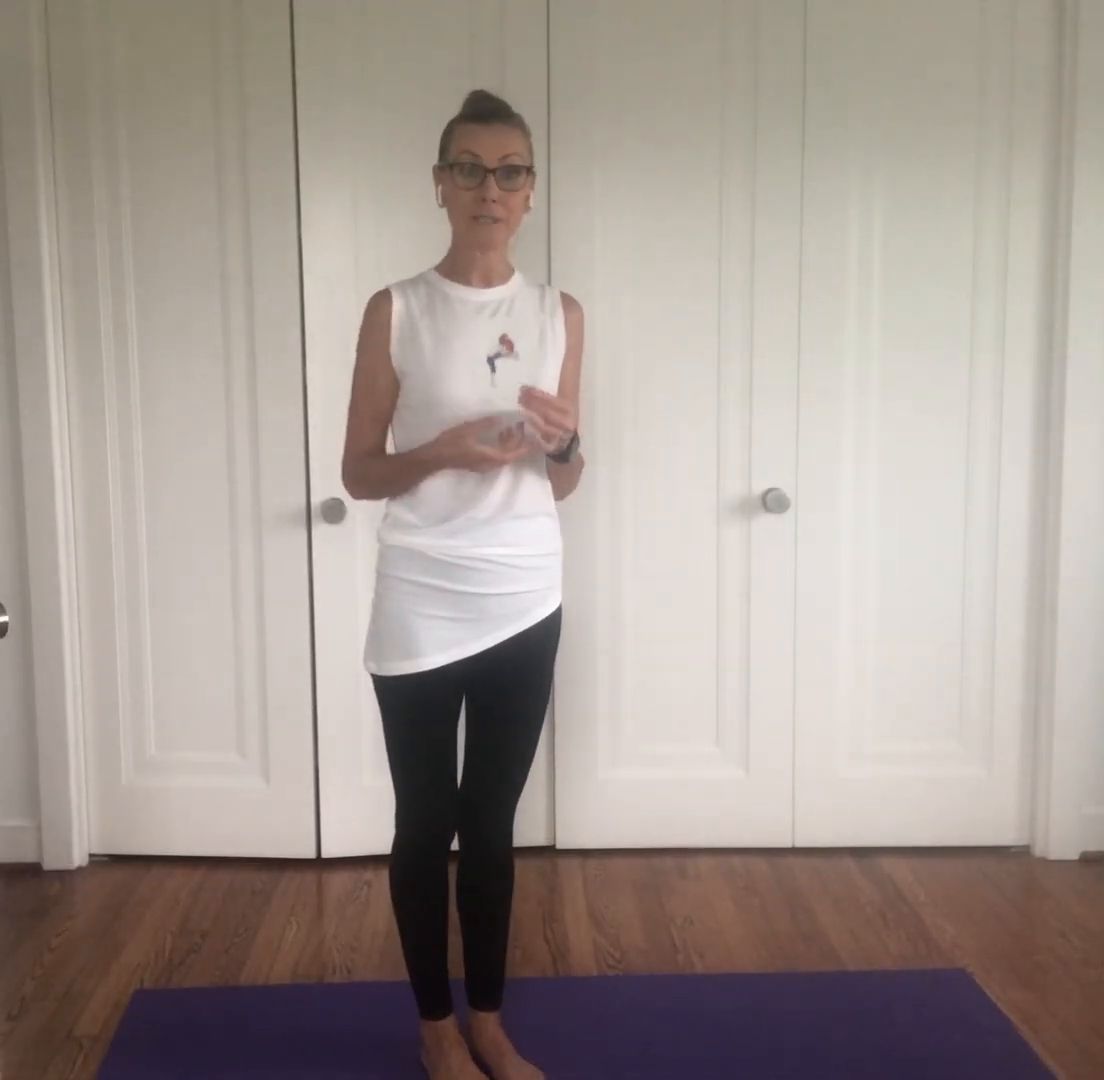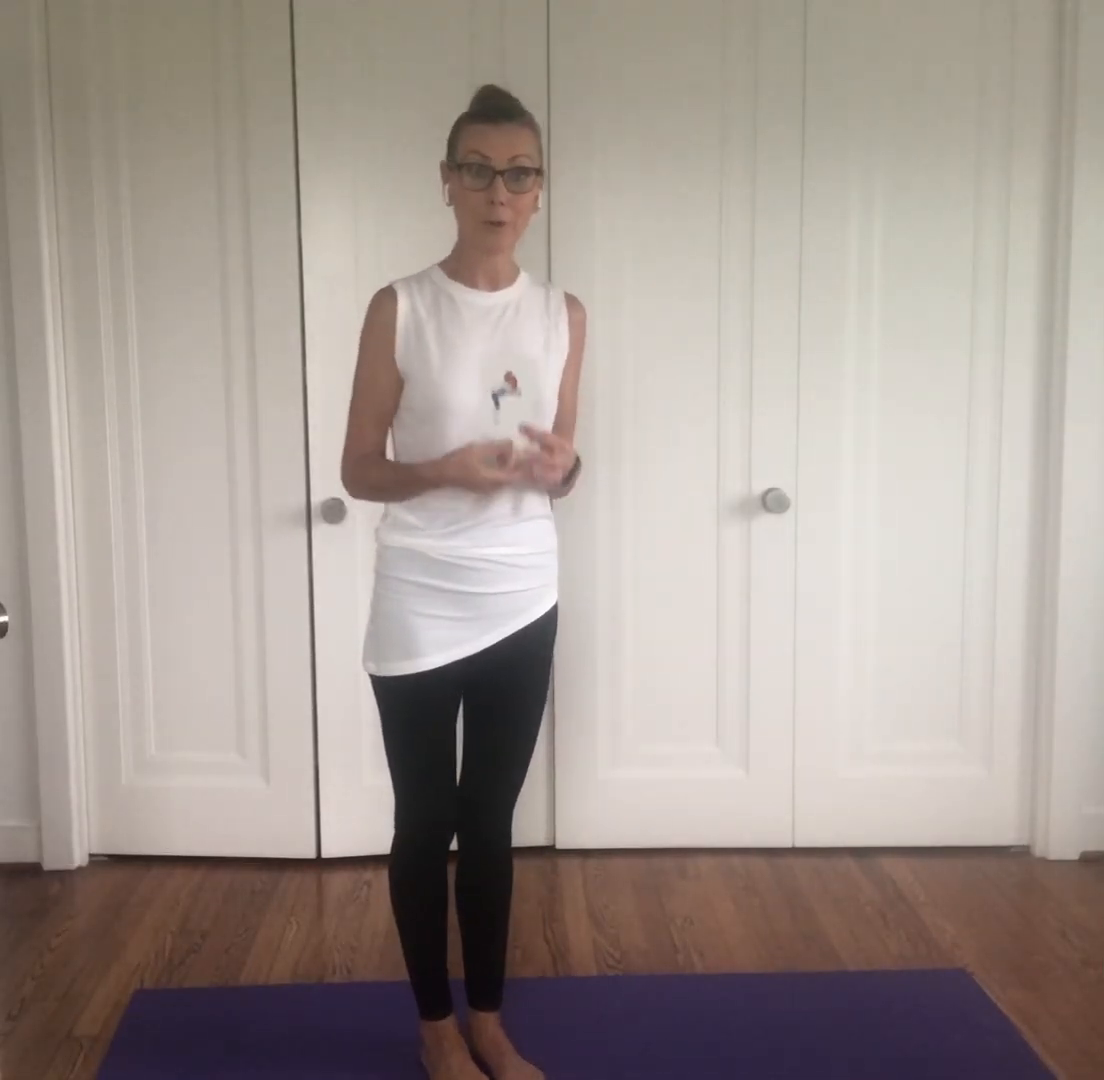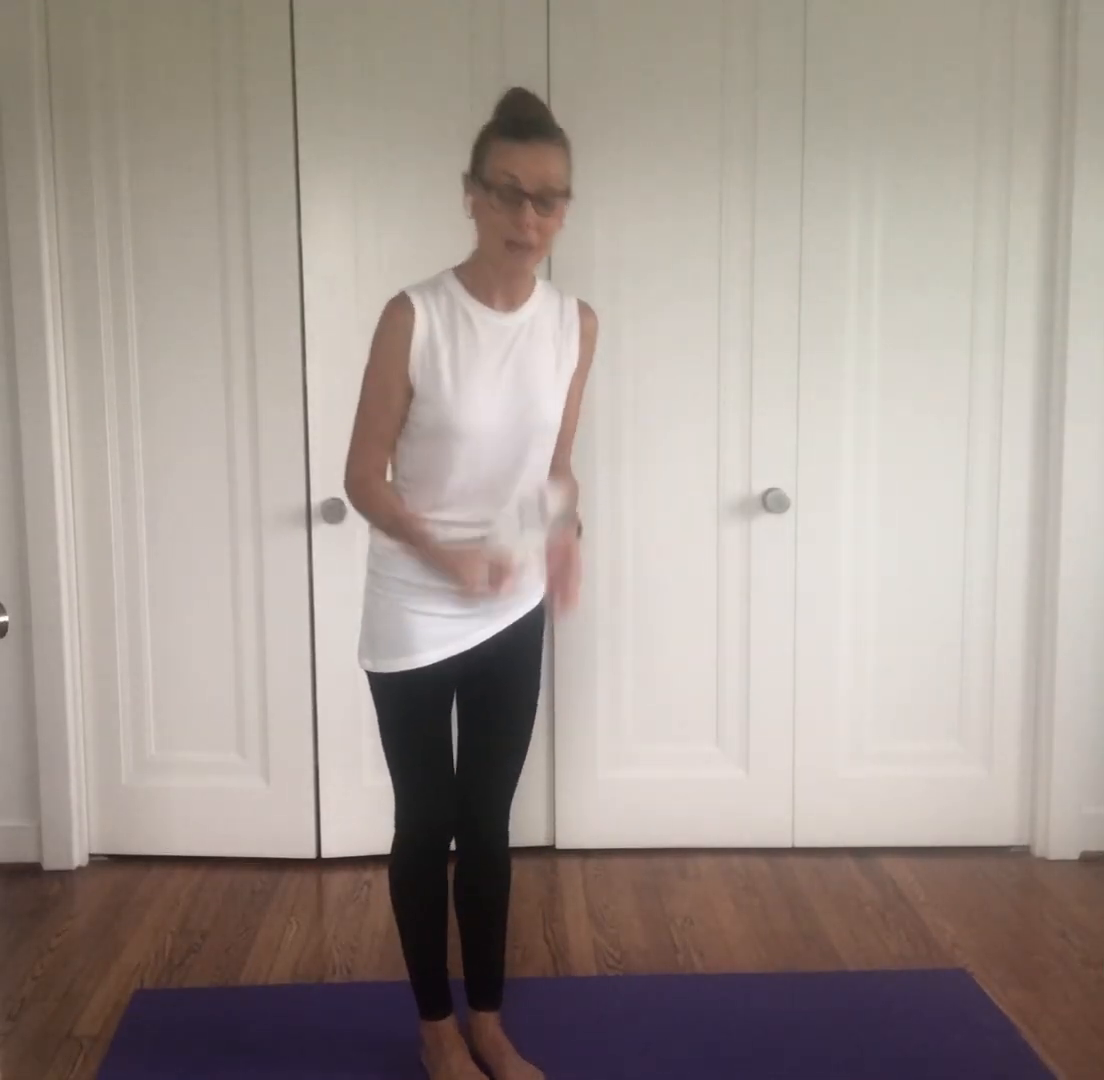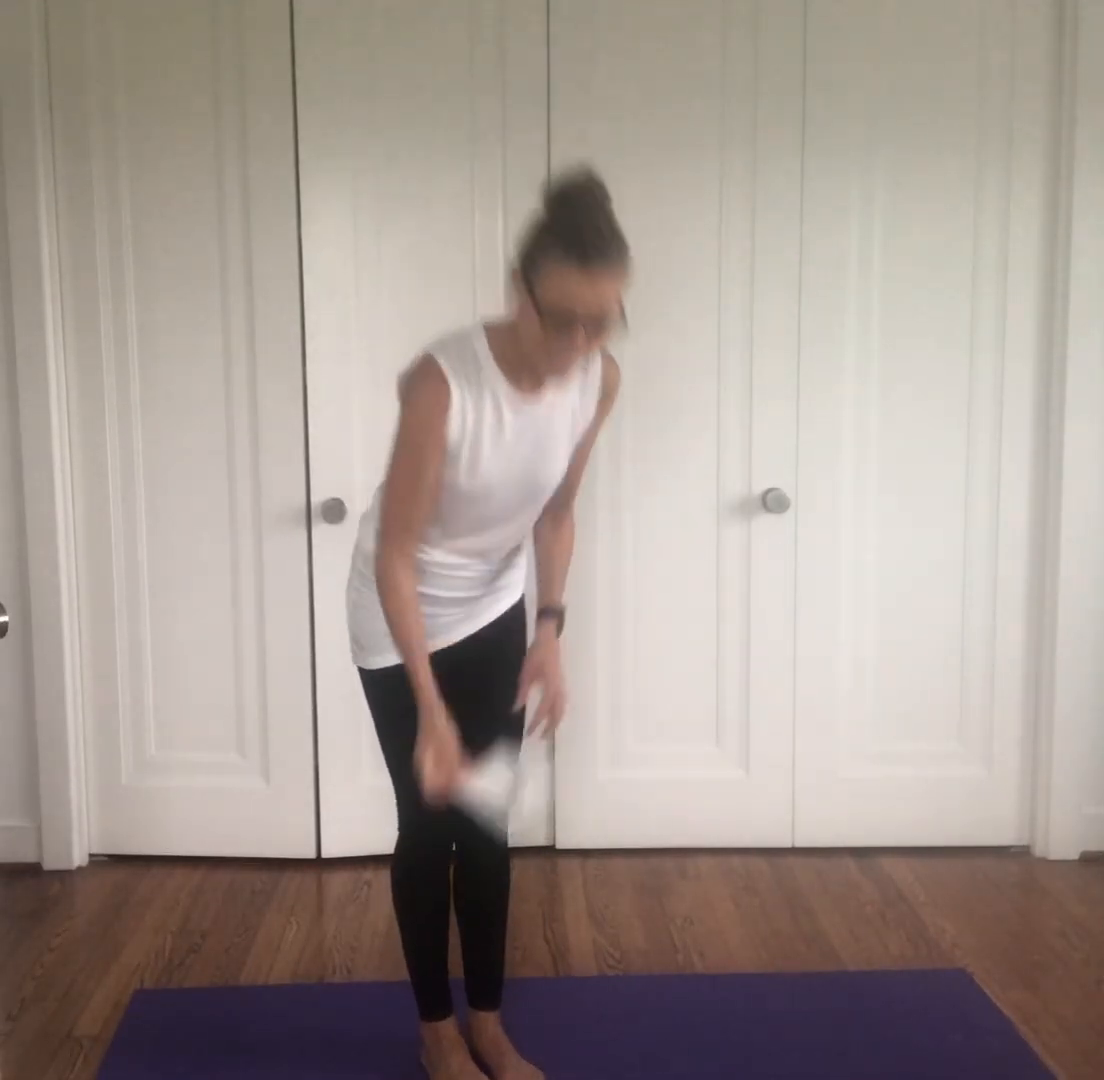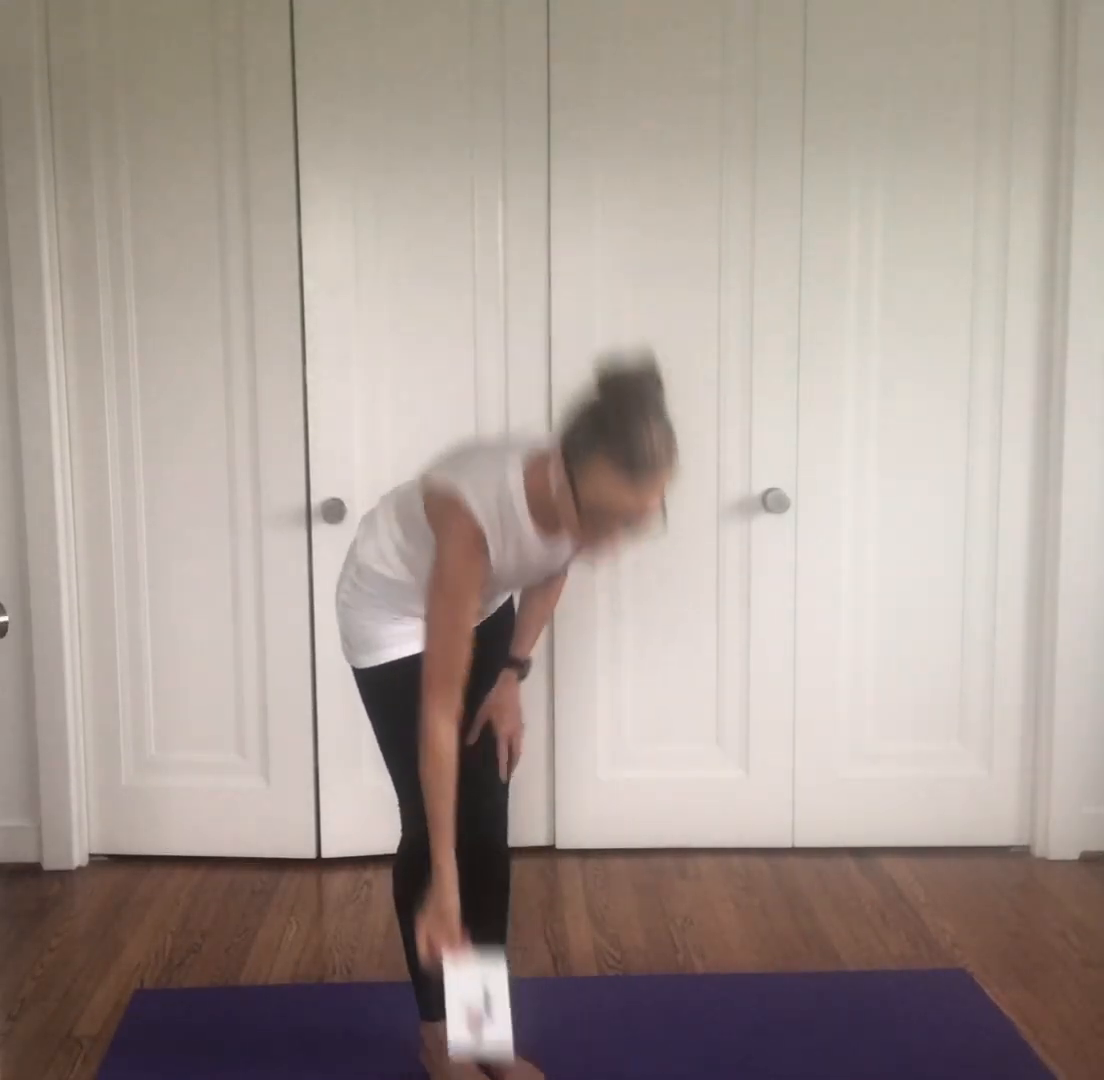
dt=0.2s
person 1, frame 1
left shoulder: (559, 314)
right shoulder: (394, 311)
left elbow: (564, 485)
right elbow: (359, 473)
left wrist: (560, 443)
right wrist: (439, 451)
left hip: (524, 606)
right hip: (421, 611)
left knee: (492, 822)
right knee: (425, 824)
person 1, frame 2
left shoulder: (563, 315)
right shoulder: (398, 309)
left elbow: (562, 480)
right elbow: (359, 472)
left wrist: (559, 465)
right wrist: (443, 470)
left hip: (522, 607)
right hip: (419, 611)
left knee: (490, 823)
right knee: (425, 825)
person 1, frame 3
left shoulder: (575, 324)
right shoulder: (413, 318)
left elbow: (555, 467)
right elbow: (364, 481)
left wrist: (565, 529)
right wrist: (441, 551)
left hip: (514, 610)
right hip: (414, 612)
left knee: (487, 822)
right knee: (425, 824)
person 1, frame 4
left shoulder: (599, 379)
right shoulder: (442, 383)
left elbow: (557, 511)
right elbow: (393, 556)
left wrist: (550, 629)
right wrist: (430, 713)
left hip: (493, 611)
right hip: (404, 617)
left knee: (488, 823)
right knee: (429, 824)
person 1, frame 5
left shoulder: (608, 493)
right shoulder: (472, 509)
right elbow: (439, 707)
left wrist: (511, 672)
right wrist: (441, 888)
left hip: (479, 611)
right hip: (390, 607)
left knee: (487, 820)
right knee: (431, 824)
